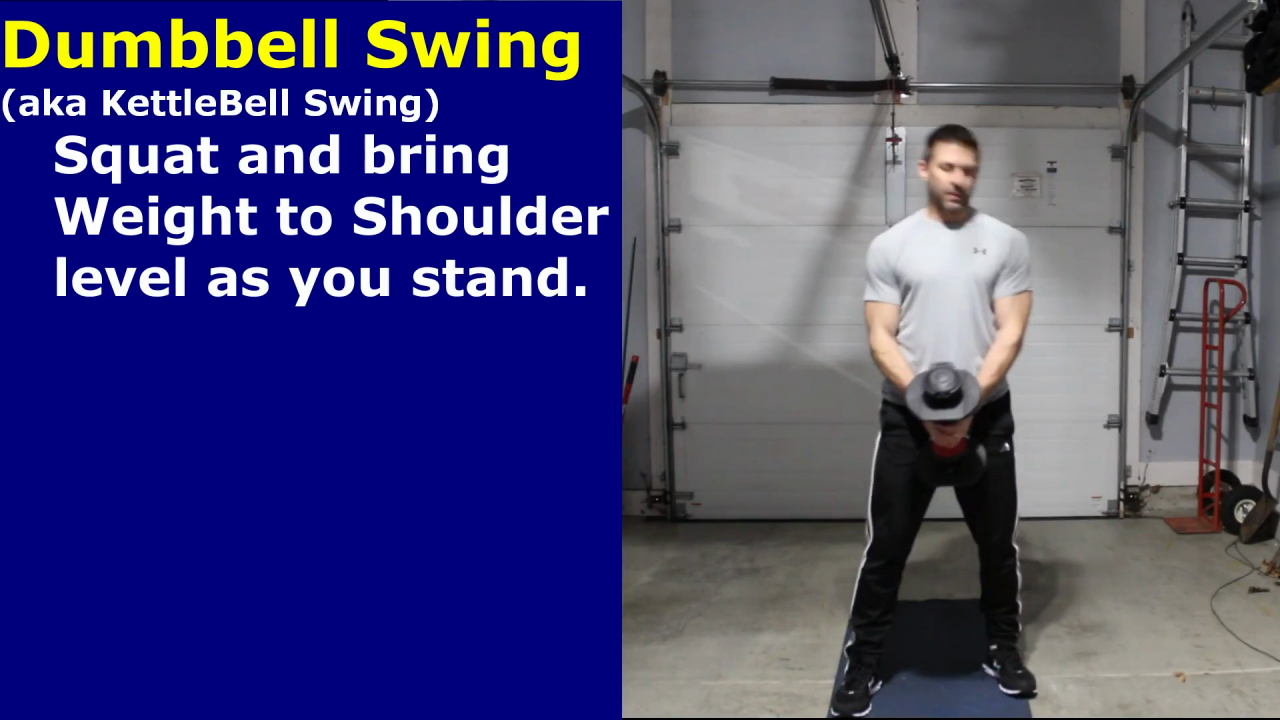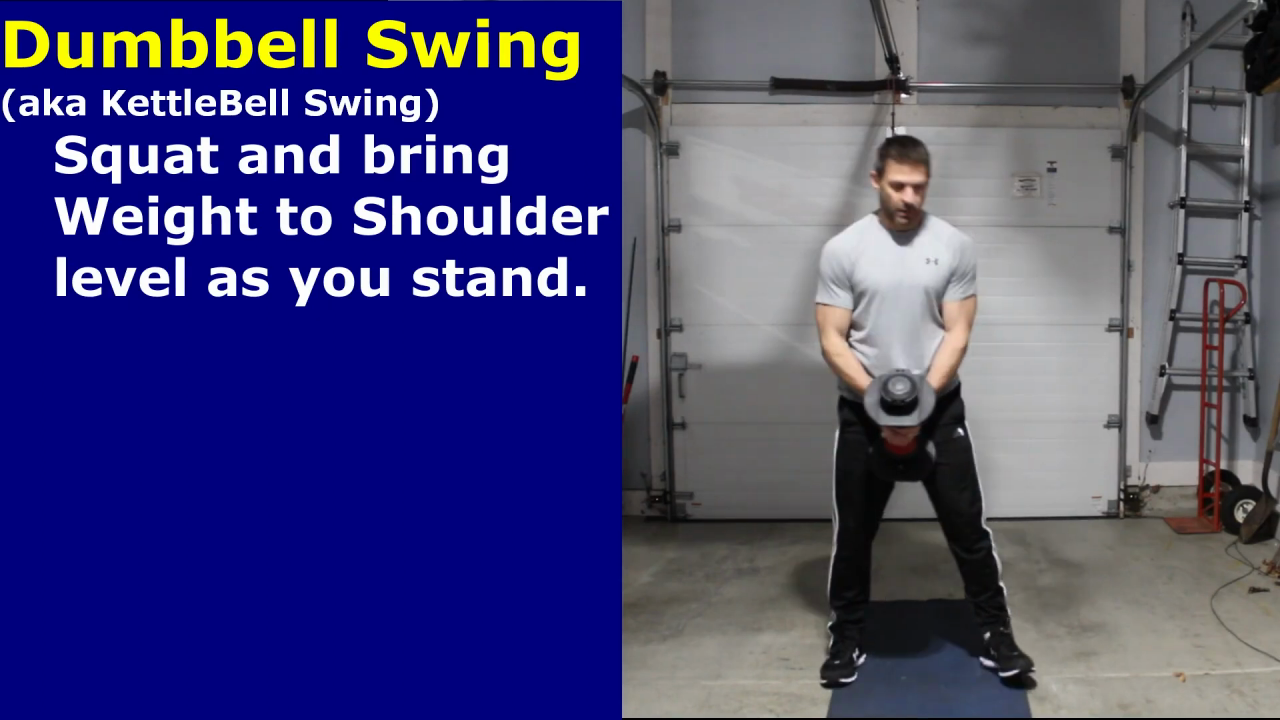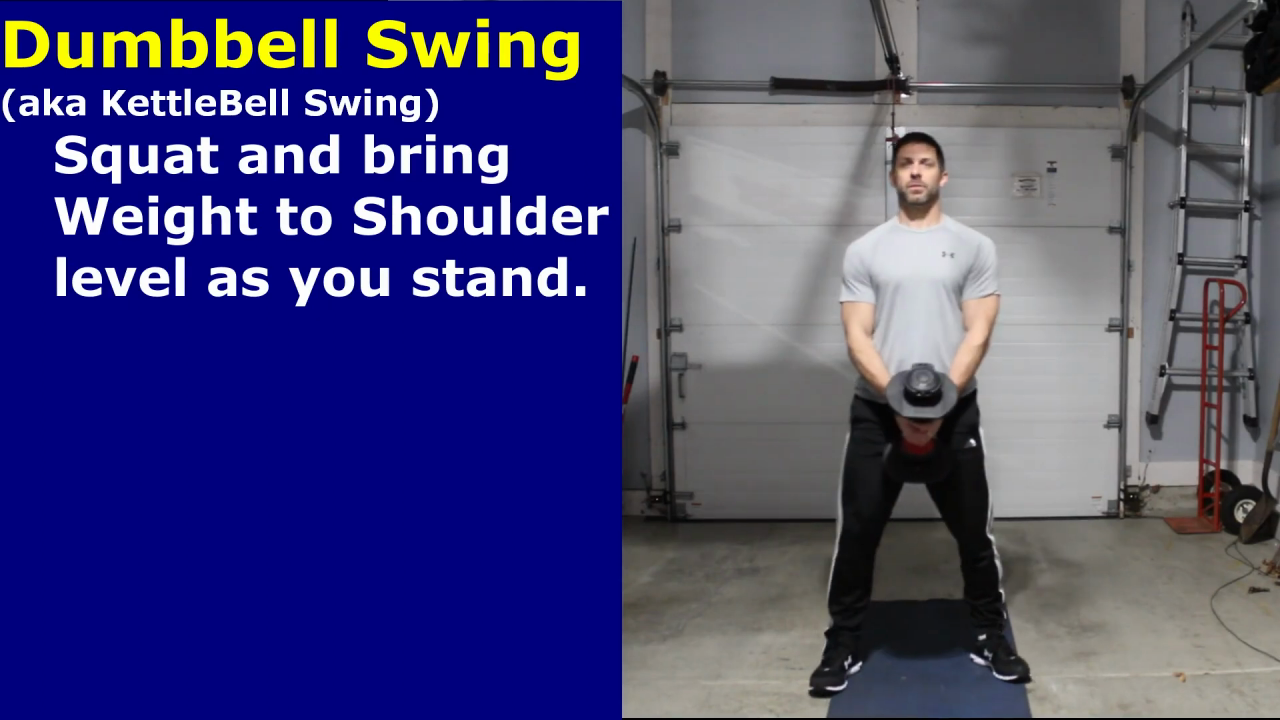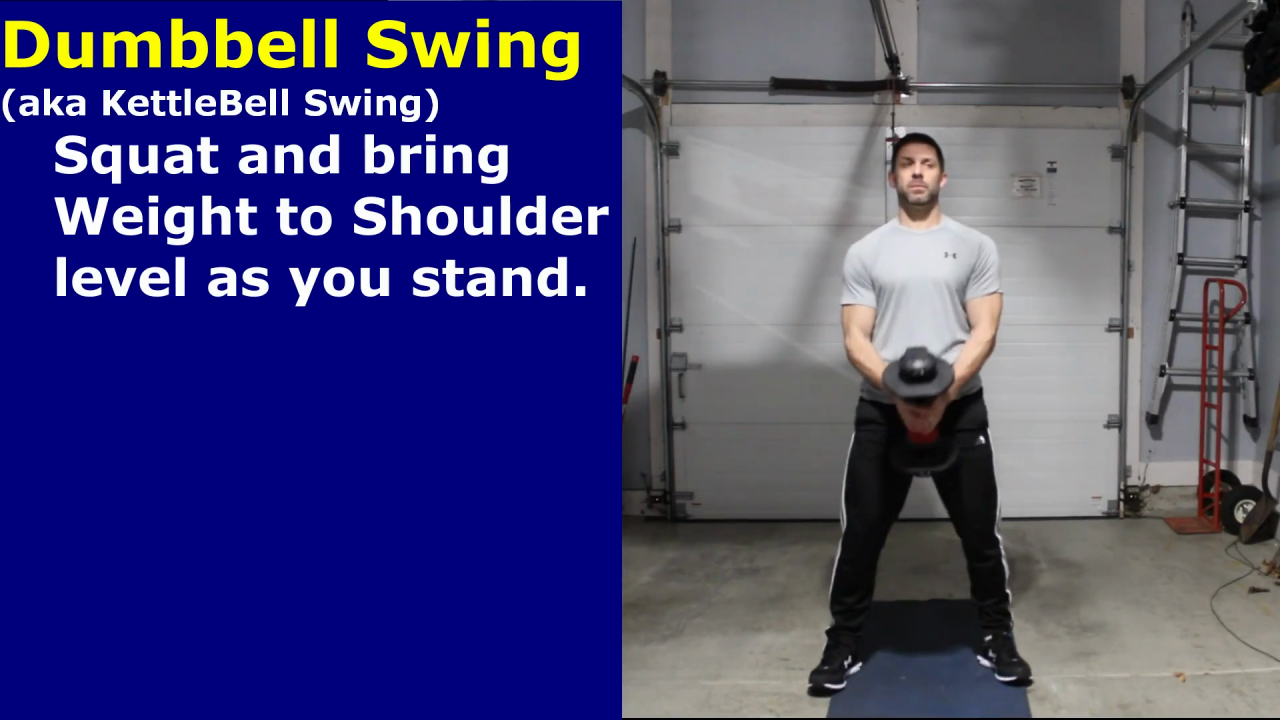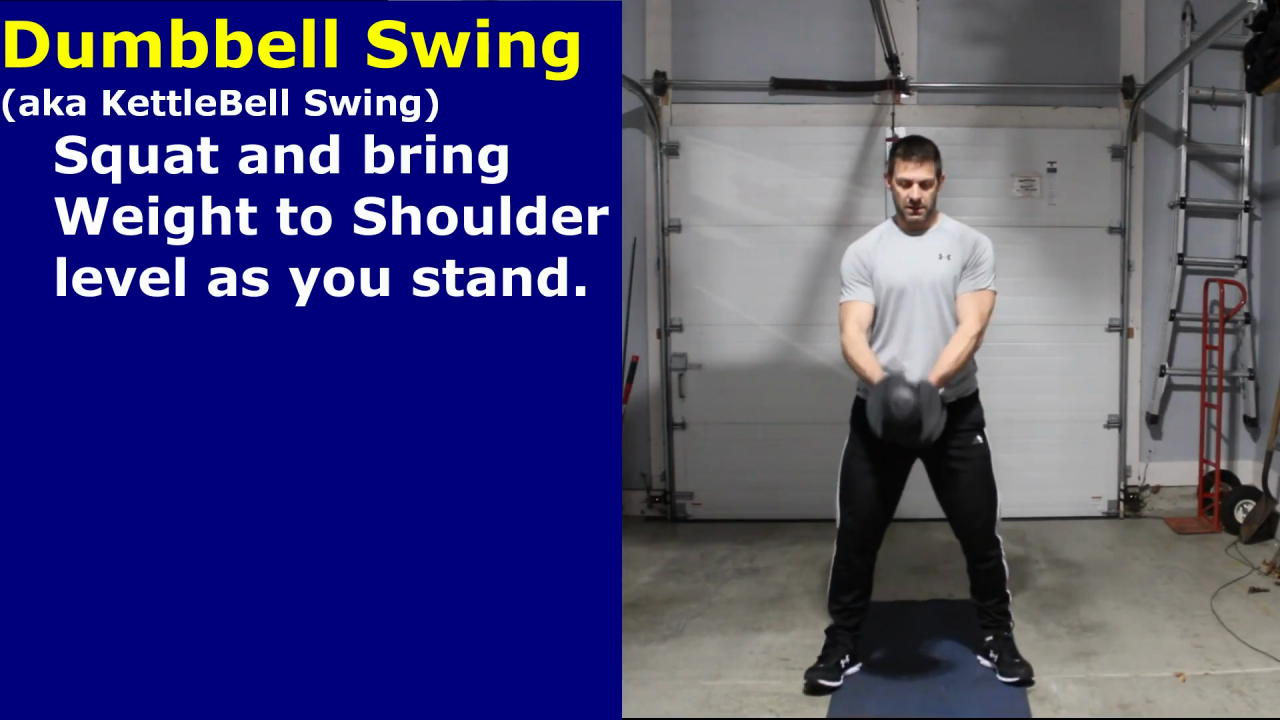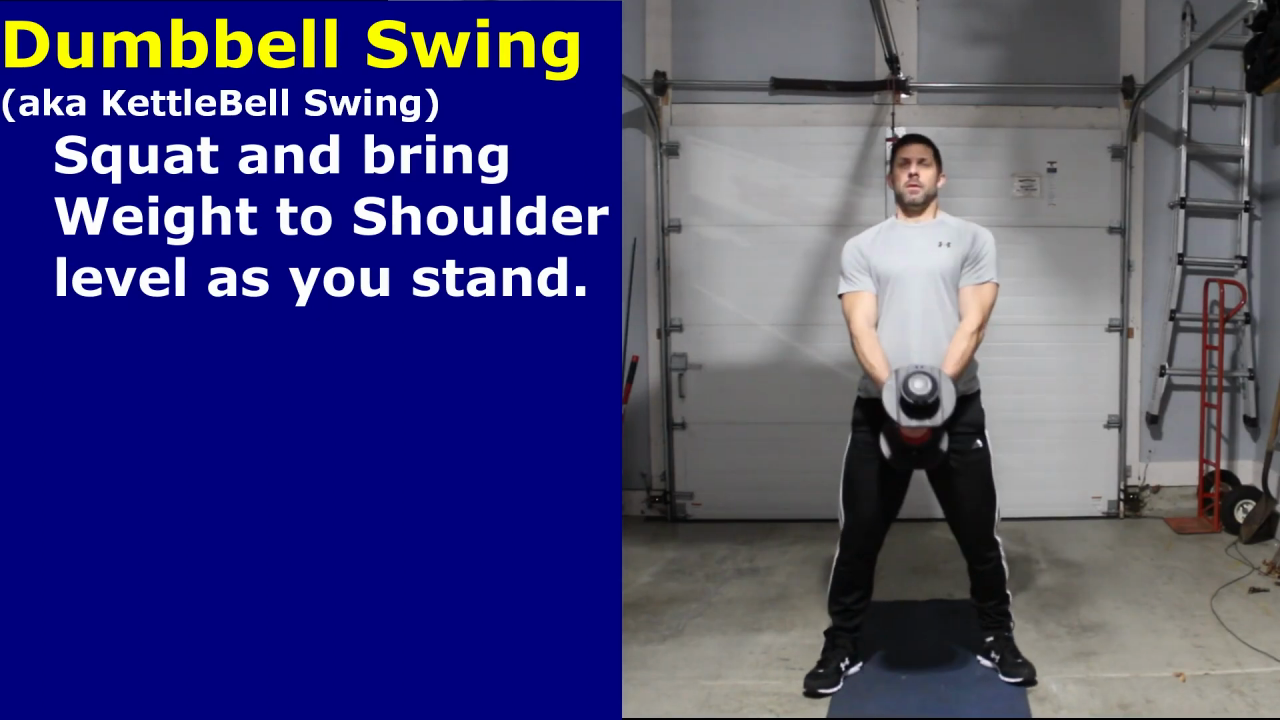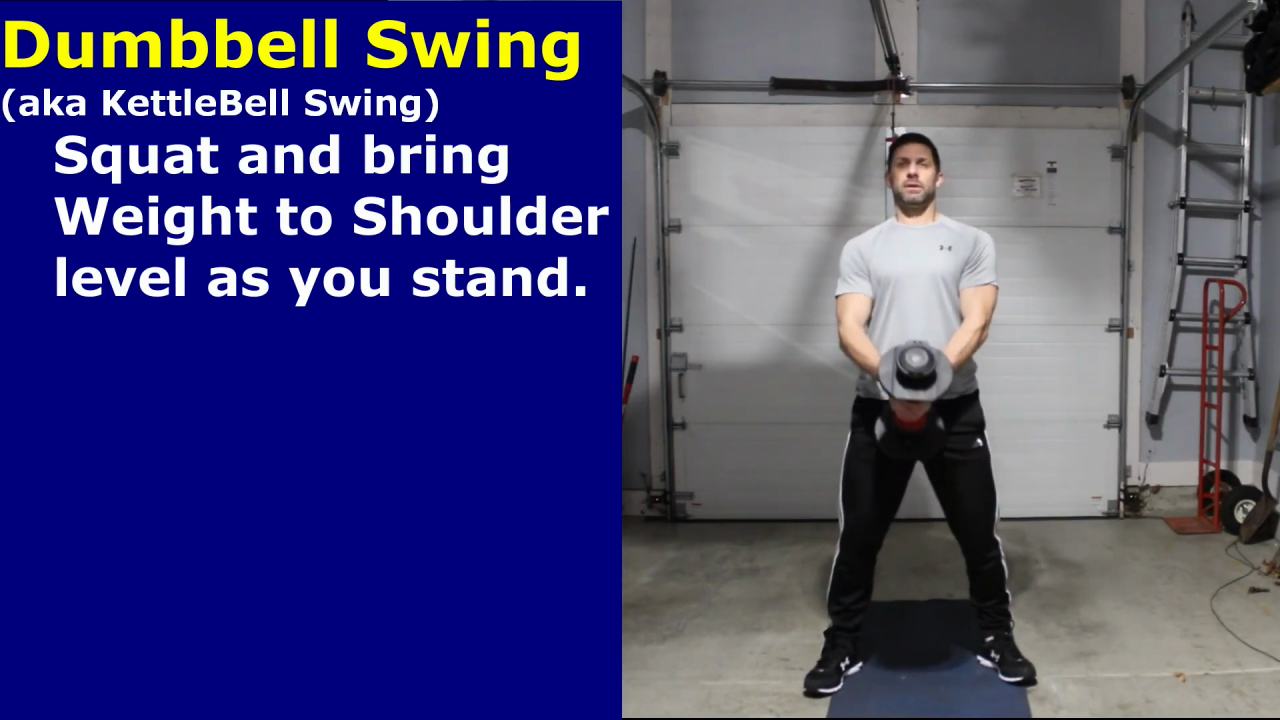
dt=0.7s
person 1, frame 1
left shoulder: (1007, 241)
right shoulder: (890, 245)
left elbow: (1011, 332)
right elbow: (881, 337)
left wrist: (968, 401)
left hip: (986, 414)
right hip: (907, 415)
left knee: (997, 542)
right knee: (887, 544)
left ankle: (1002, 647)
right ankle: (863, 662)
person 1, frame 2
left shoulder: (955, 246)
right shoulder: (842, 250)
left elbow: (957, 334)
right elbow: (832, 338)
left hip: (940, 406)
right hip: (862, 410)
left knee: (966, 523)
right knee: (853, 531)
left ankle: (996, 635)
right ankle: (847, 637)
person 1, frame 3
left shoulder: (975, 247)
right shoulder: (864, 249)
left elbow: (979, 333)
right elbow: (858, 336)
left hip: (954, 412)
right hip: (877, 411)
left knee: (973, 531)
right knee: (858, 530)
left ankle: (989, 636)
right ankle: (843, 643)
person 1, frame 4
left shoulder: (976, 246)
right shoulder: (865, 252)
left elbow: (985, 331)
right elbow: (855, 338)
left wrist: (943, 392)
right wrist: (898, 391)
left hip: (960, 410)
right hip: (881, 412)
left knee: (980, 530)
right knee: (861, 532)
left ankle: (996, 638)
right ankle: (844, 643)
person 1, frame 5
left shoulder: (972, 244)
right shoulder: (863, 251)
left elbow: (971, 329)
right elbow: (852, 335)
left wrist: (926, 384)
right wrist: (884, 383)
left hip: (955, 409)
right hip: (876, 411)
left knee: (979, 530)
right knee: (856, 532)
left ankle: (996, 638)
right ankle: (842, 644)
person 1, frame 6
left shoulder: (973, 238)
right shoulder: (862, 246)
left elbow: (972, 322)
right elbow: (861, 328)
left hip: (958, 408)
right hip: (877, 410)
left knee: (978, 533)
right knee: (859, 535)
left ankle: (997, 639)
right ankle: (842, 646)
person 1, frame 7
left shoulder: (972, 242)
right shoulder: (861, 248)
left elbow: (976, 323)
right elbow: (849, 327)
left hip: (955, 407)
right hip: (878, 407)
left knee: (978, 532)
right knee: (859, 535)
left ankle: (997, 638)
right ankle: (842, 646)
